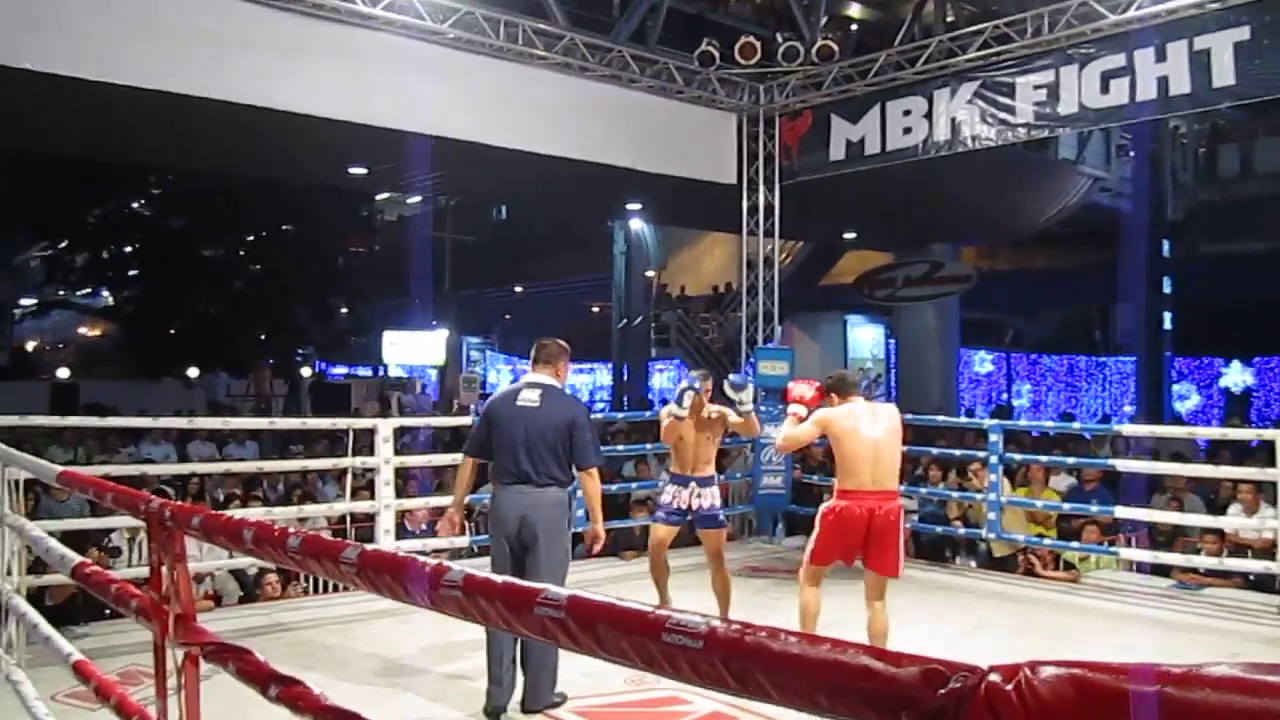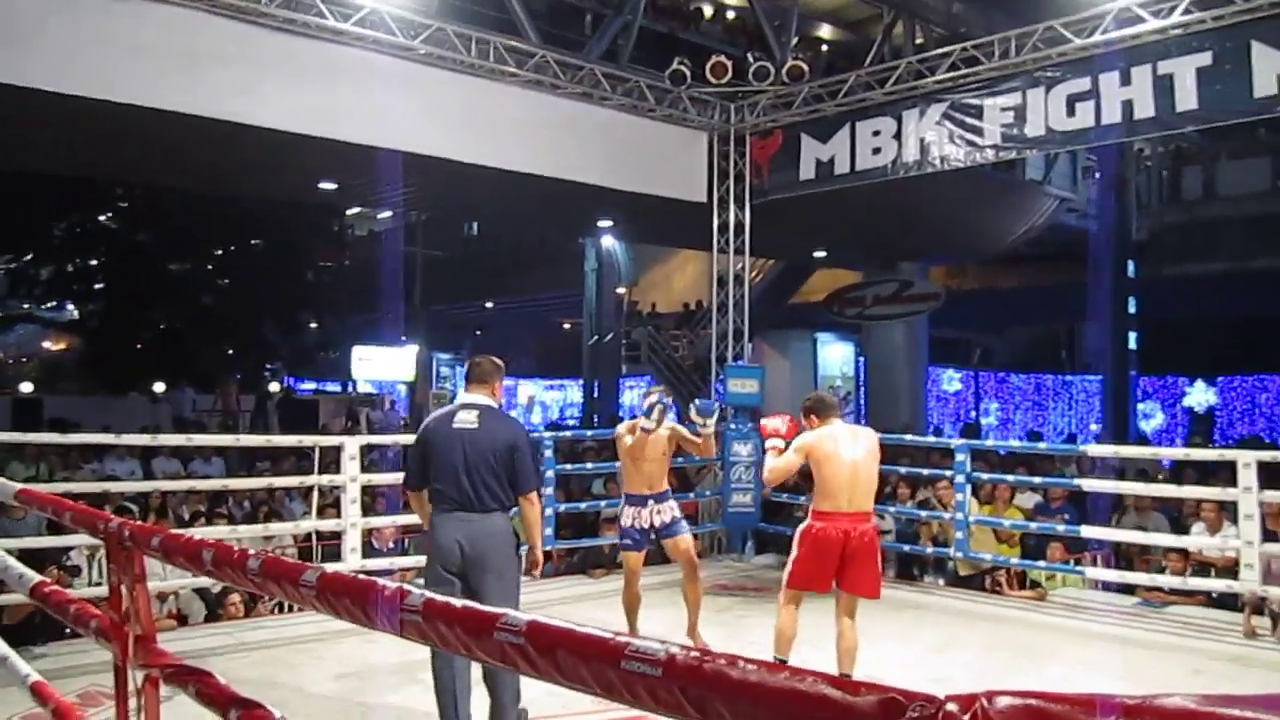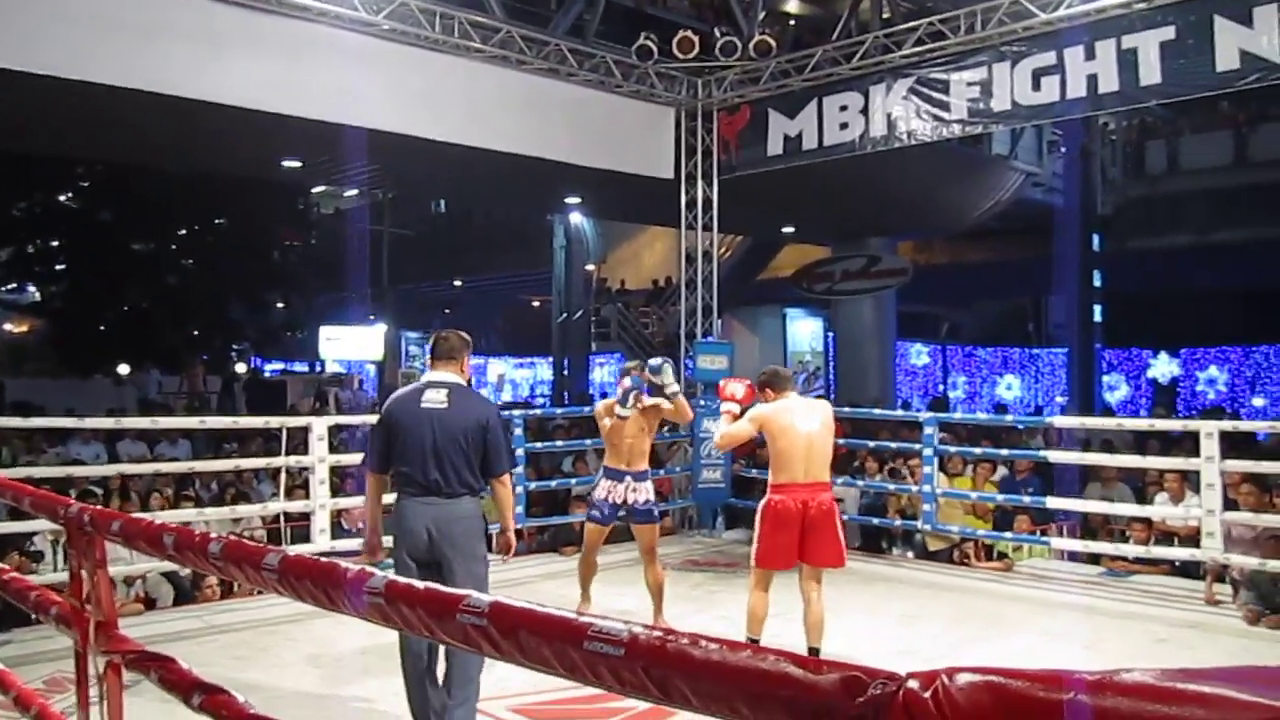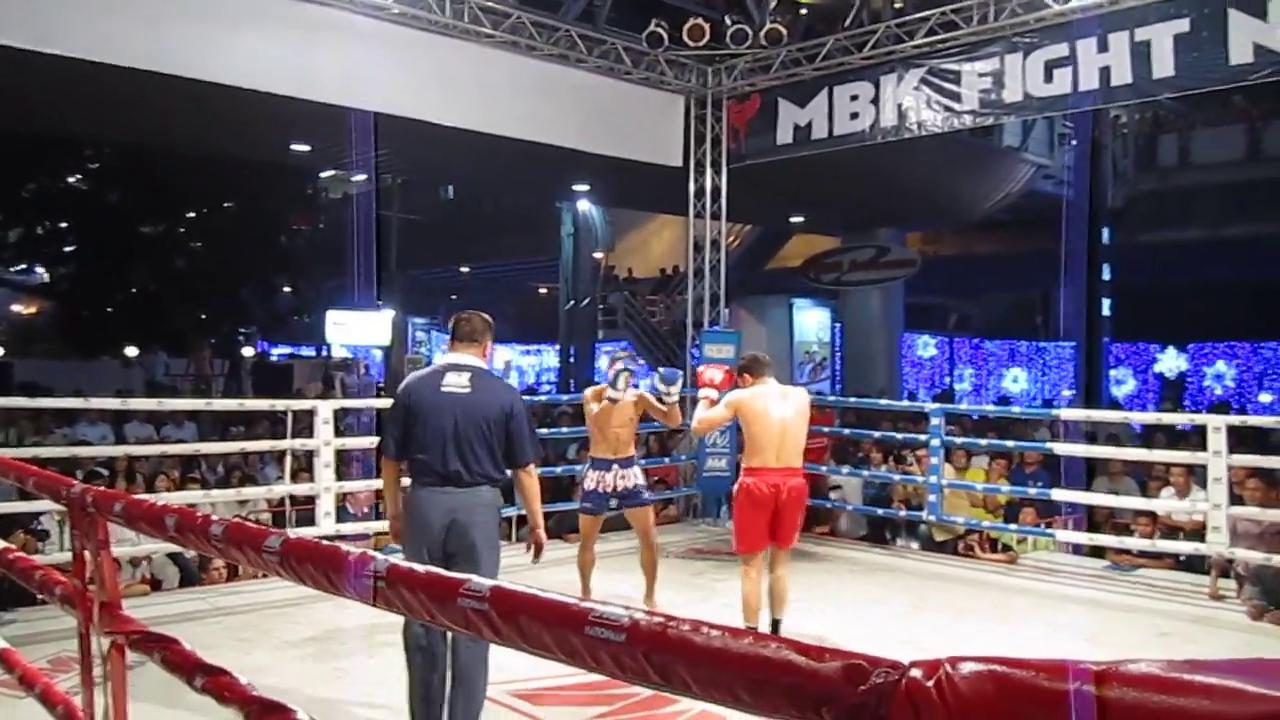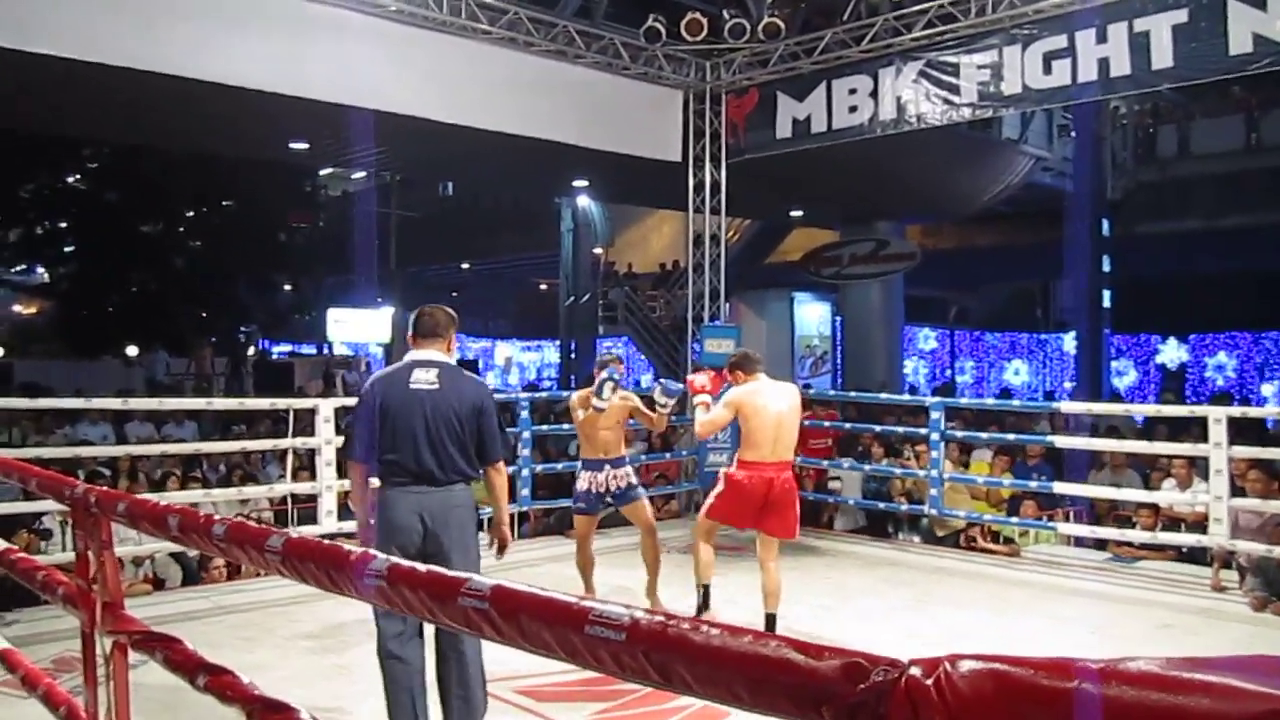
dt=0.5s
person 1, frame 1
left shoulder: (498, 402)
right shoulder: (571, 407)
left elbow: (471, 460)
right elbow: (587, 471)
left wrist: (456, 506)
right wrist: (596, 520)
left hip: (505, 502)
right hip: (548, 505)
person 1, frame 2
left shoulder: (432, 425)
right shoulder: (510, 429)
left elbow: (414, 490)
right elbow: (527, 497)
right wrist: (535, 545)
left hip: (445, 531)
right hip: (492, 531)
person 1, frame 3
left shoulder: (396, 404)
right shoulder: (481, 408)
left elbow: (376, 475)
right elbow: (500, 479)
left wrist: (372, 529)
right wrist: (507, 528)
left hip: (410, 515)
right hip: (461, 517)
person 1, frame 4
left shoulder: (413, 386)
right shoulder: (503, 394)
left elbow: (391, 461)
right elbow: (524, 469)
left wrist: (396, 513)
right wrist: (536, 523)
left hip: (425, 505)
right hip: (478, 507)
left knee: (423, 621)
person 1, frame 5
left shoulder: (379, 385)
right shoulder: (473, 389)
left elbow: (358, 466)
right elbow: (495, 466)
left wrist: (364, 520)
right wrist: (501, 519)
left hip: (396, 507)
right hip: (453, 506)
left knee: (397, 629)
person 2, frame 1
left shoulder: (830, 416)
right shoulder: (891, 412)
left elbow: (783, 443)
left wrist: (796, 410)
left hip: (848, 505)
right hip: (888, 506)
left knee: (810, 577)
right knee: (876, 597)
person 2, frame 2
left shoulder: (810, 440)
right shoulder: (869, 436)
left elbow: (770, 477)
left wrist: (773, 443)
left hip: (824, 527)
right hip: (862, 529)
left knee: (789, 600)
right knee: (846, 615)
right ankle: (844, 682)
person 2, frame 3
left shoulder: (765, 413)
right shoulder: (824, 408)
left elbow: (721, 442)
left wrist: (729, 408)
left hip: (783, 500)
right hip: (821, 499)
left knee: (760, 582)
right knee: (812, 587)
right ankle: (814, 658)
person 2, frame 4
left shoulder: (740, 397)
right shoulder: (802, 395)
left elbow: (698, 426)
left wrist: (709, 392)
left hip: (756, 483)
right hip: (792, 484)
left knee: (751, 568)
right knee: (778, 564)
right ankle: (775, 633)
person 2, frame 5
left shoulder: (739, 394)
right shoulder: (792, 391)
left elbow: (702, 431)
left wrist: (702, 398)
left hip: (746, 476)
right hip: (782, 478)
left knee: (702, 531)
right knee: (768, 558)
left ankle: (703, 604)
right ankle: (770, 630)
person 3, frame 1
left shoulder: (720, 413)
right shoulder: (669, 411)
left elbow: (752, 432)
right elbow: (666, 438)
left wrist: (745, 403)
right wrist: (680, 406)
left hip: (707, 489)
right hip: (676, 487)
left knee: (717, 558)
right knee: (656, 548)
left ankle: (724, 619)
right ankle: (663, 601)
person 3, frame 2
left shoulder: (673, 430)
right shoulder: (625, 430)
left elbow: (707, 453)
right elbow: (632, 453)
left wrist: (707, 426)
right wrist: (648, 421)
left hip: (664, 505)
right hip: (634, 507)
left knee: (691, 565)
right knee: (631, 577)
left ankle: (693, 630)
right ankle: (633, 632)
person 3, frame 3
left shoulder: (655, 405)
right shoulder: (605, 407)
left elbow: (687, 417)
right elbow: (611, 438)
left wrist: (670, 385)
right wrist: (624, 406)
left hip: (640, 484)
right hip: (610, 481)
left knee: (650, 554)
right knee: (589, 549)
left ankle: (658, 616)
right ankle: (585, 598)
person 3, frame 4
left shoulder: (640, 397)
right shoulder: (593, 394)
left elbow: (673, 421)
right elbow: (597, 420)
left wrist: (671, 394)
right wrist: (614, 390)
left hip: (629, 470)
right hip: (598, 470)
left knee: (648, 537)
right knee: (586, 539)
left ankle: (649, 598)
right ankle: (586, 593)
person 3, frame 5
left shoulder: (627, 399)
right shoulder: (579, 398)
left elbow: (657, 426)
right elbow: (584, 426)
left wrist: (665, 406)
right wrist: (600, 399)
left hip: (620, 469)
right hip: (590, 472)
left knee: (649, 527)
right knee: (582, 540)
left ankle: (652, 590)
right ankle: (589, 591)
